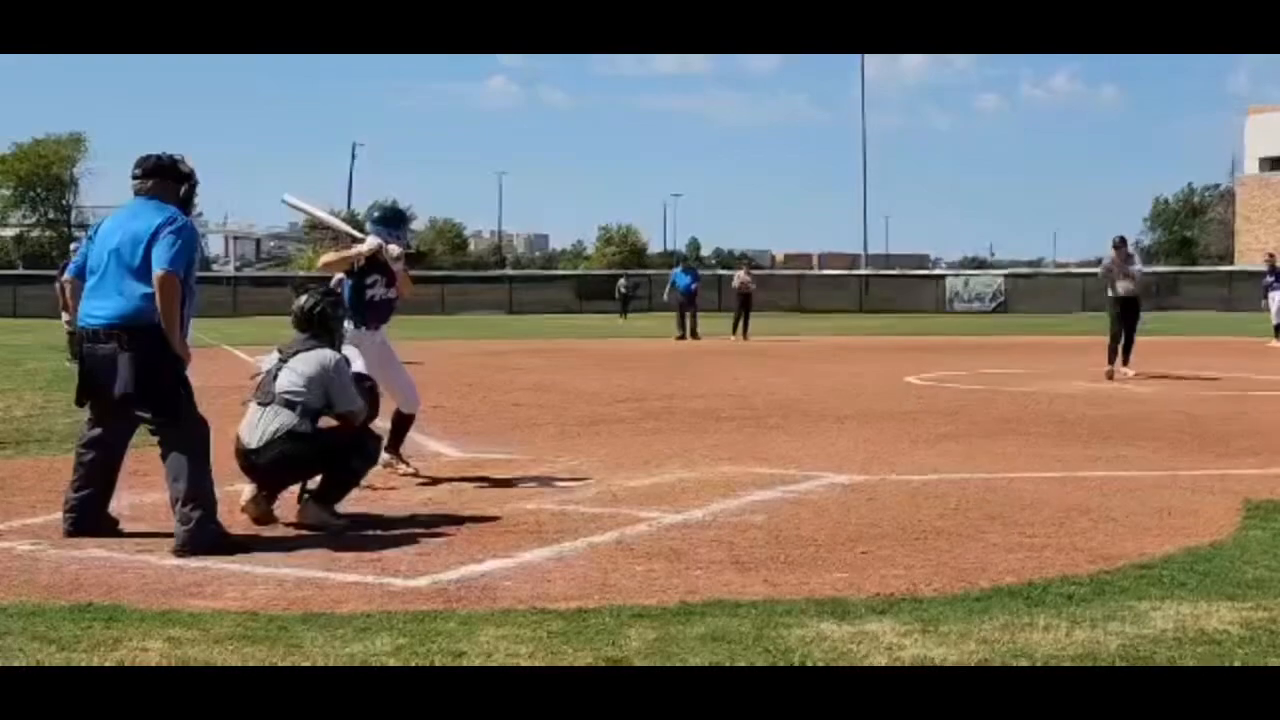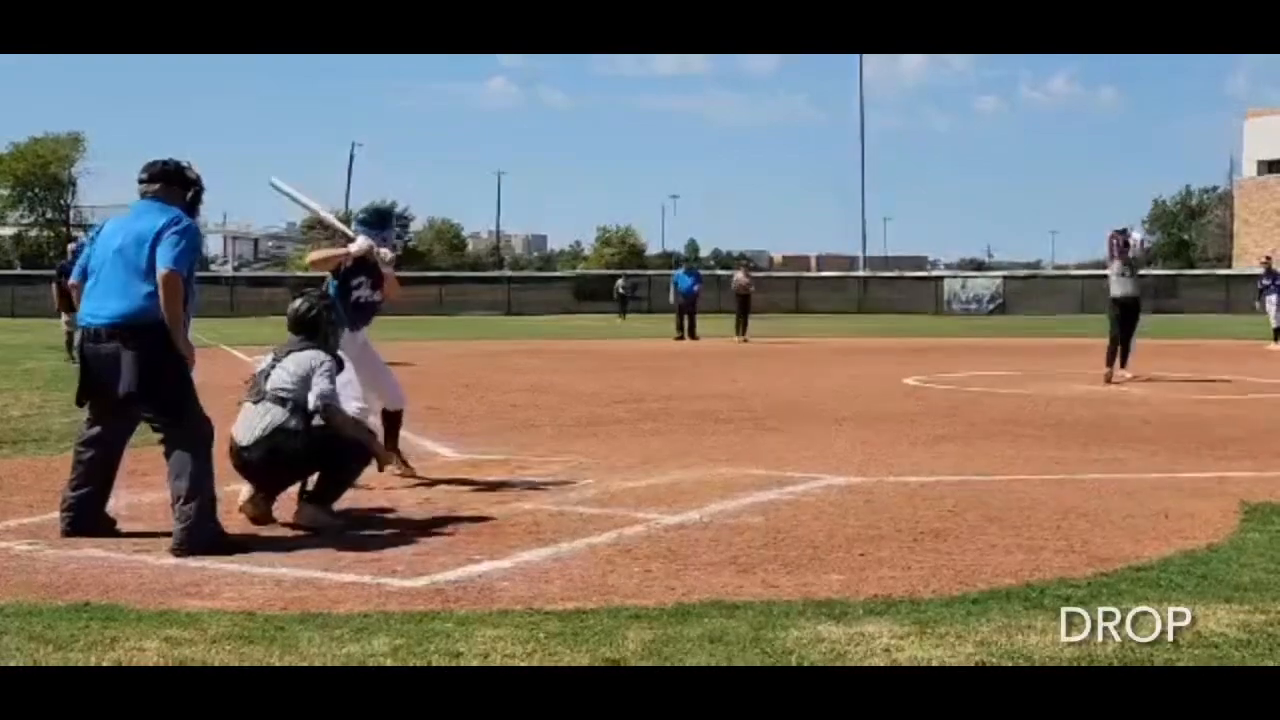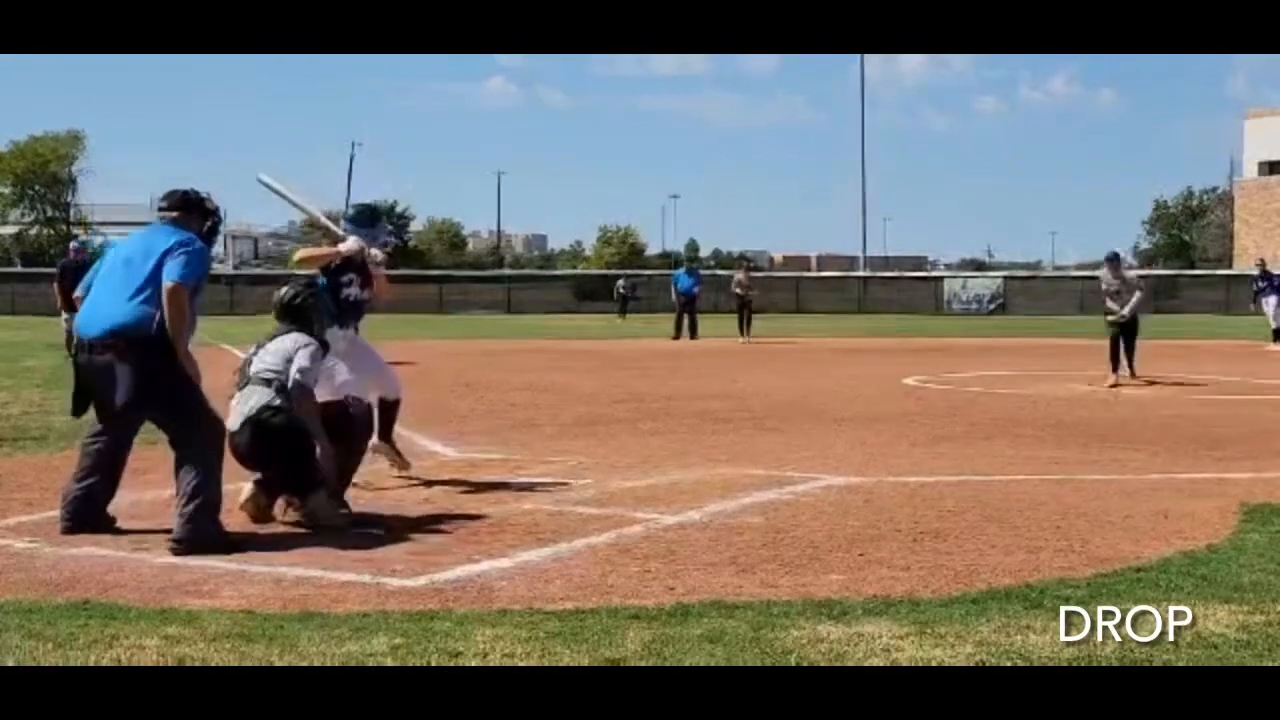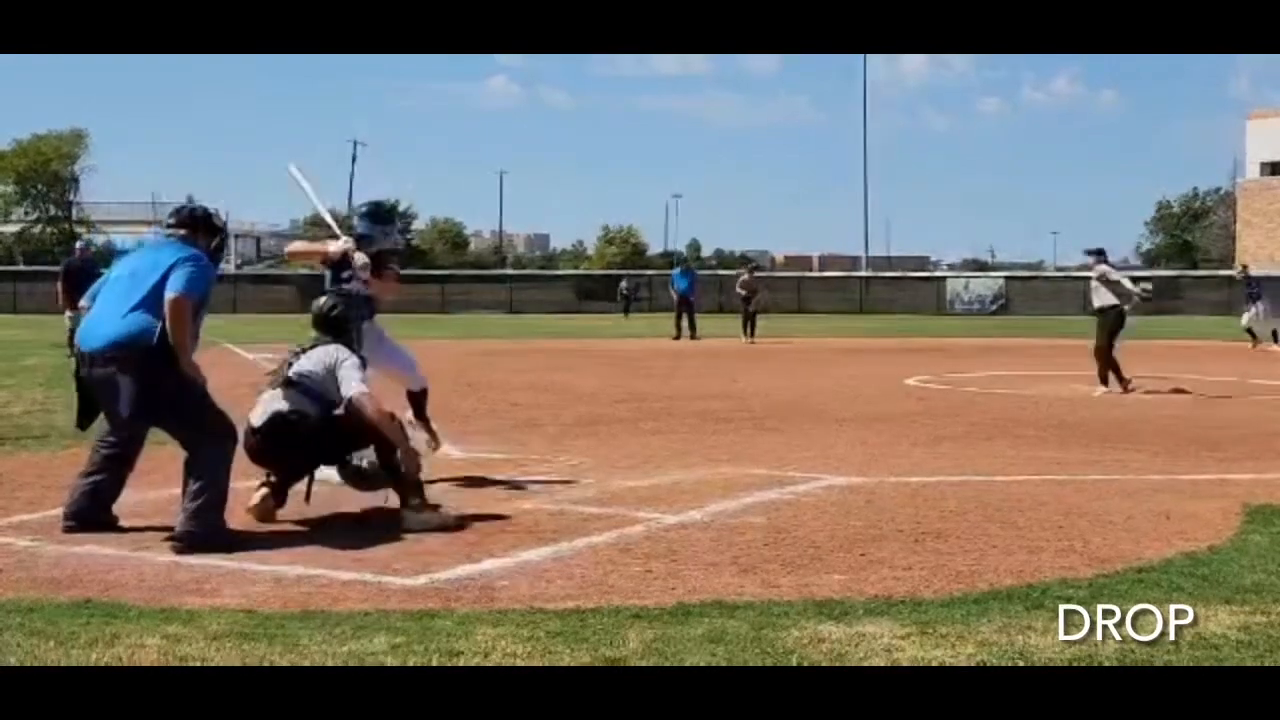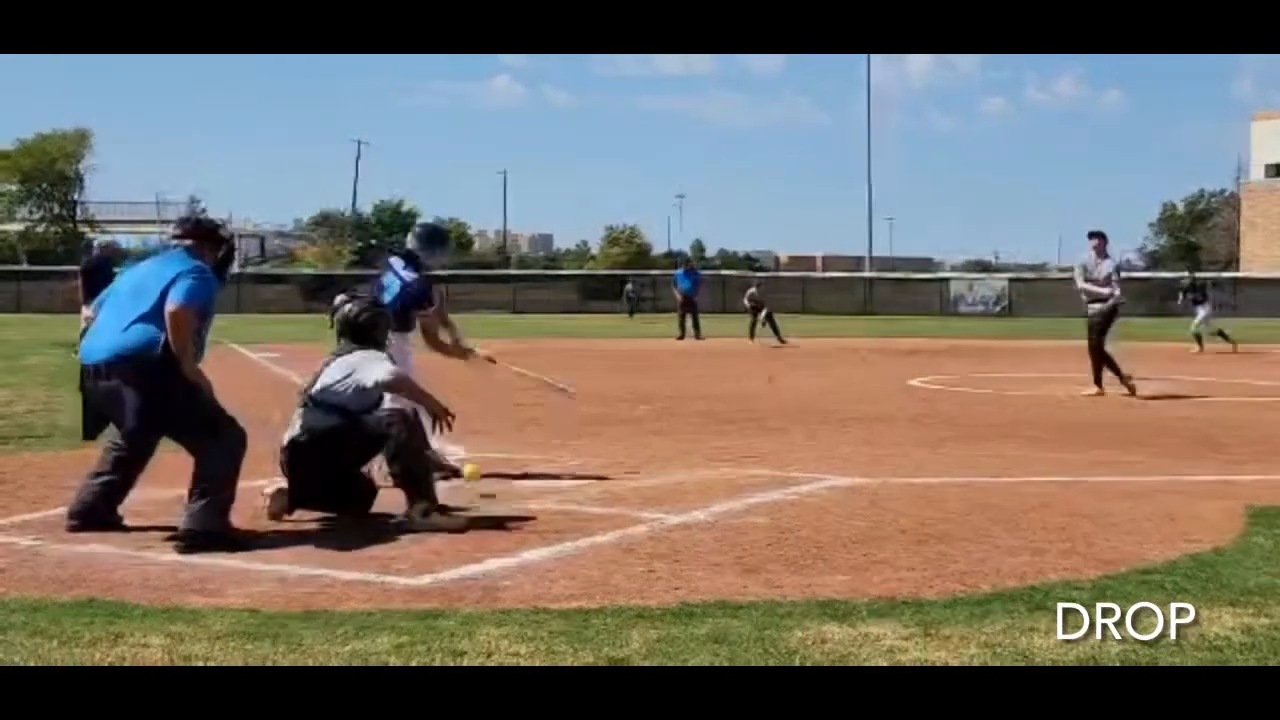
dt=0.5s
person 1, frame 1
left shoulder: (107, 224)
right shoulder: (174, 223)
left elbow: (72, 280)
right elbow: (164, 279)
left wrist: (86, 330)
right wrist: (175, 340)
left hip: (96, 343)
right hip: (141, 344)
left knee: (104, 430)
right knee: (184, 433)
left ankle: (82, 515)
right ankle: (196, 531)
person 1, frame 2
left shoulder: (110, 225)
right shoulder: (178, 224)
left elbow: (76, 282)
right elbow: (168, 277)
right wrist: (180, 338)
left hip: (95, 342)
right hip: (142, 342)
left knee: (102, 429)
right knee: (188, 431)
left ankle: (80, 515)
right ankle: (195, 531)
person 1, frame 3
left shoulder: (127, 243)
right shoulder: (189, 245)
left elbow: (81, 294)
right elbow: (173, 290)
right wrist: (182, 350)
left hip: (90, 349)
right hip: (138, 349)
left knee: (112, 429)
right knee: (200, 433)
left ankle: (80, 511)
right ankle: (196, 529)
person 1, frame 4
left shoulder: (133, 257)
right shoulder: (195, 260)
left elbow: (86, 303)
right elbow: (176, 300)
right wrist: (185, 360)
left hip: (90, 358)
right hip: (137, 359)
left knee: (123, 432)
right knee: (214, 435)
left ankle: (84, 510)
right ankle: (198, 528)
person 1, frame 5
left shoulder: (141, 268)
right shoulder: (198, 273)
left elbow: (93, 313)
right elbow: (176, 311)
right wrist: (189, 368)
left hip: (94, 369)
right hip: (140, 370)
left knee: (137, 435)
right knee: (223, 438)
left ankle: (89, 510)
right ankle: (203, 527)
person 2, frame 1
left shoulder: (391, 261)
right shoulder: (361, 258)
left elbow: (405, 290)
right elbow: (324, 263)
left wrist: (398, 267)
right wrist: (362, 250)
left hip: (376, 338)
right hip: (349, 338)
left knee: (410, 399)
left ankle: (391, 452)
person 2, frame 2
left shoulder: (377, 263)
right shoulder: (347, 260)
left elbow: (391, 293)
right elbow: (312, 260)
left wrist: (387, 270)
right wrist: (352, 250)
left hip: (357, 339)
left knee: (393, 395)
right knee: (357, 406)
left ankle: (391, 449)
person 2, frame 3
left shoulder: (367, 261)
right shoulder: (337, 258)
left elbow: (380, 292)
right elbow: (300, 258)
left wrist: (378, 271)
right wrist: (343, 250)
left hip: (348, 336)
right hip: (323, 338)
left knee: (390, 385)
left ankle: (384, 440)
person 2, frame 4
left shoulder: (386, 258)
right shoulder: (344, 247)
left elbow: (385, 290)
right elbow: (291, 251)
left wrist: (366, 275)
right wrist: (329, 250)
left hip: (368, 329)
left knee: (413, 375)
left ankle: (419, 419)
person 2, frame 5
left shoulder: (394, 262)
right shoulder: (420, 288)
right elbow: (433, 344)
right wrist: (465, 352)
left hip: (394, 342)
right hip: (390, 345)
left knee: (409, 399)
person 3, frame 1
left shoulder: (277, 355)
right shoulder: (331, 358)
right elbow: (354, 417)
right wrist: (365, 397)
left hip: (246, 454)
right hip: (277, 456)
right knee: (367, 442)
left ankle: (262, 492)
right ankle: (318, 505)
person 3, frame 2
left shoulder: (275, 356)
right shoulder: (321, 359)
right elbow: (328, 411)
right wrist: (373, 445)
left hip: (241, 453)
right hip: (270, 452)
right knee: (362, 440)
left ankle: (260, 492)
right ankle: (316, 505)
person 3, frame 3
left shoulder: (267, 344)
right shoulder: (306, 343)
right elbow: (300, 392)
right wrist: (323, 445)
left hip: (241, 440)
right hip: (263, 432)
right knee: (357, 413)
left ankle: (263, 490)
right ankle: (327, 497)
person 3, frame 4
left shoulder: (308, 354)
right shoulder: (343, 356)
right elbow: (363, 401)
right wrist: (403, 445)
left hip: (257, 440)
right hip: (283, 434)
right knee: (383, 424)
left ankle: (271, 491)
right ankle: (415, 507)
person 3, frame 5
left shoulder: (341, 359)
right shoulder: (368, 358)
right elbow: (392, 376)
right wrist: (431, 404)
left hip: (298, 455)
right hip: (315, 452)
left knee: (361, 496)
right knee: (400, 420)
left ankle: (290, 494)
right ankle: (422, 510)
